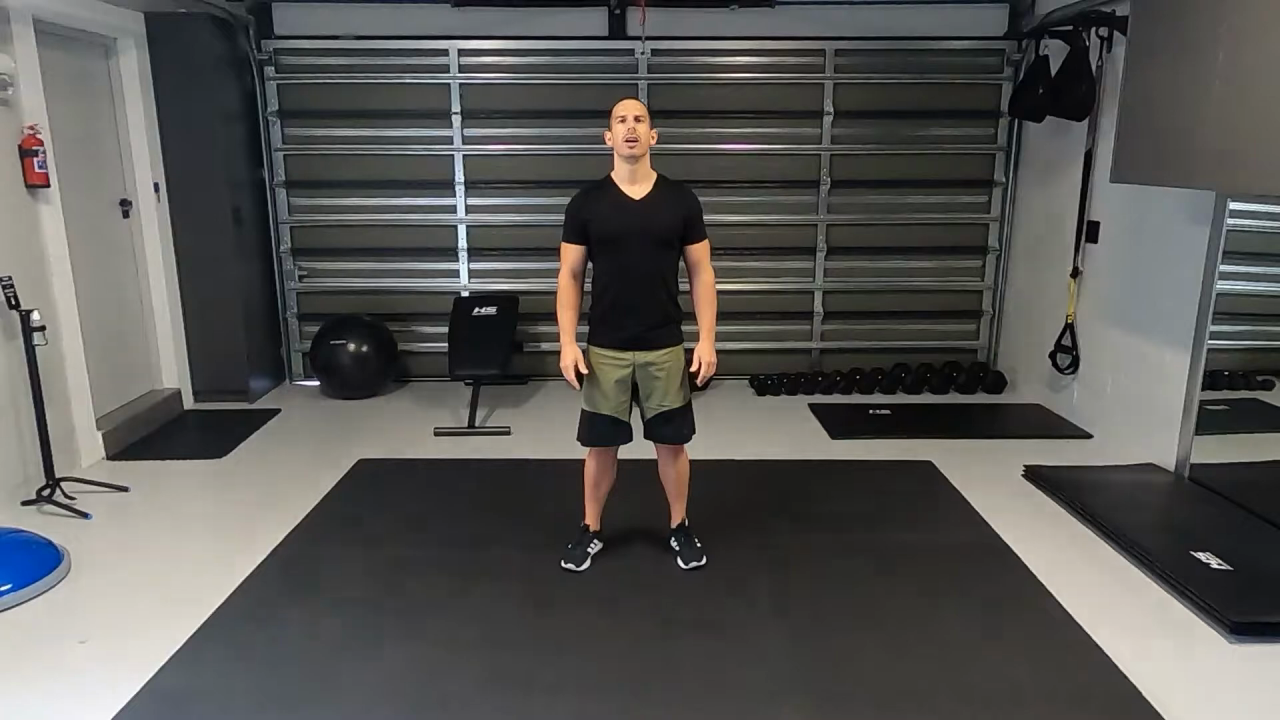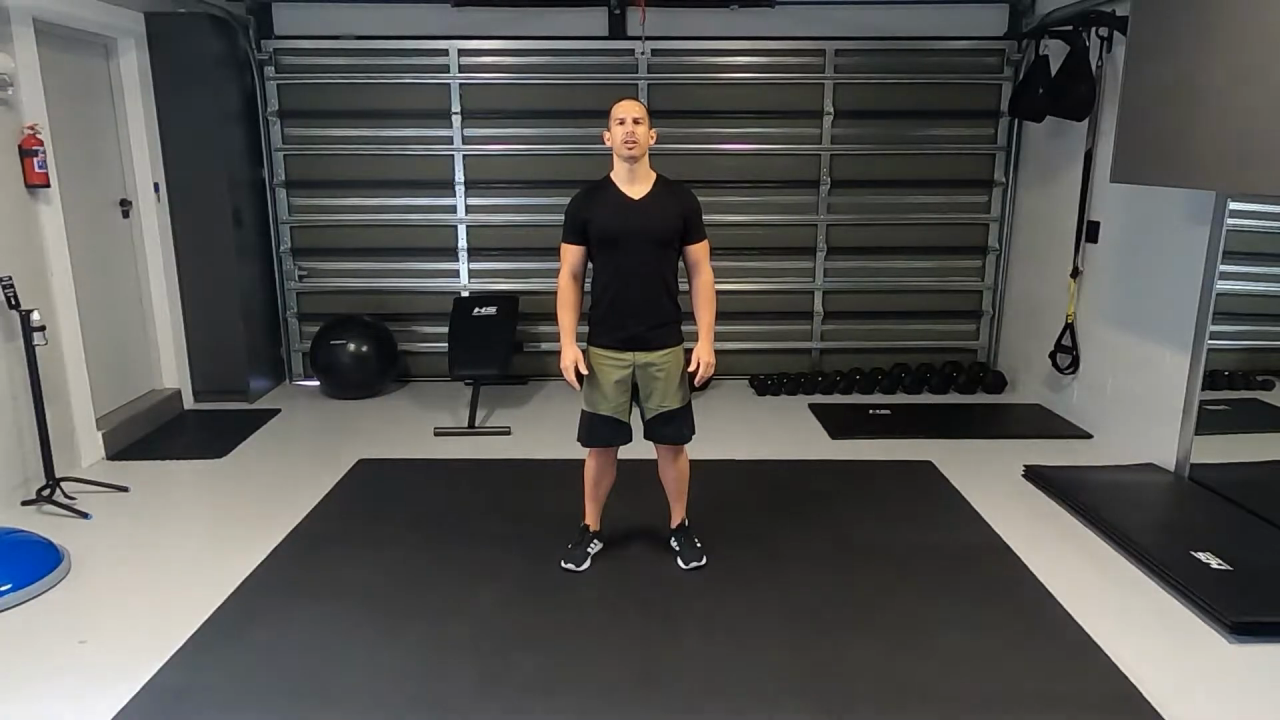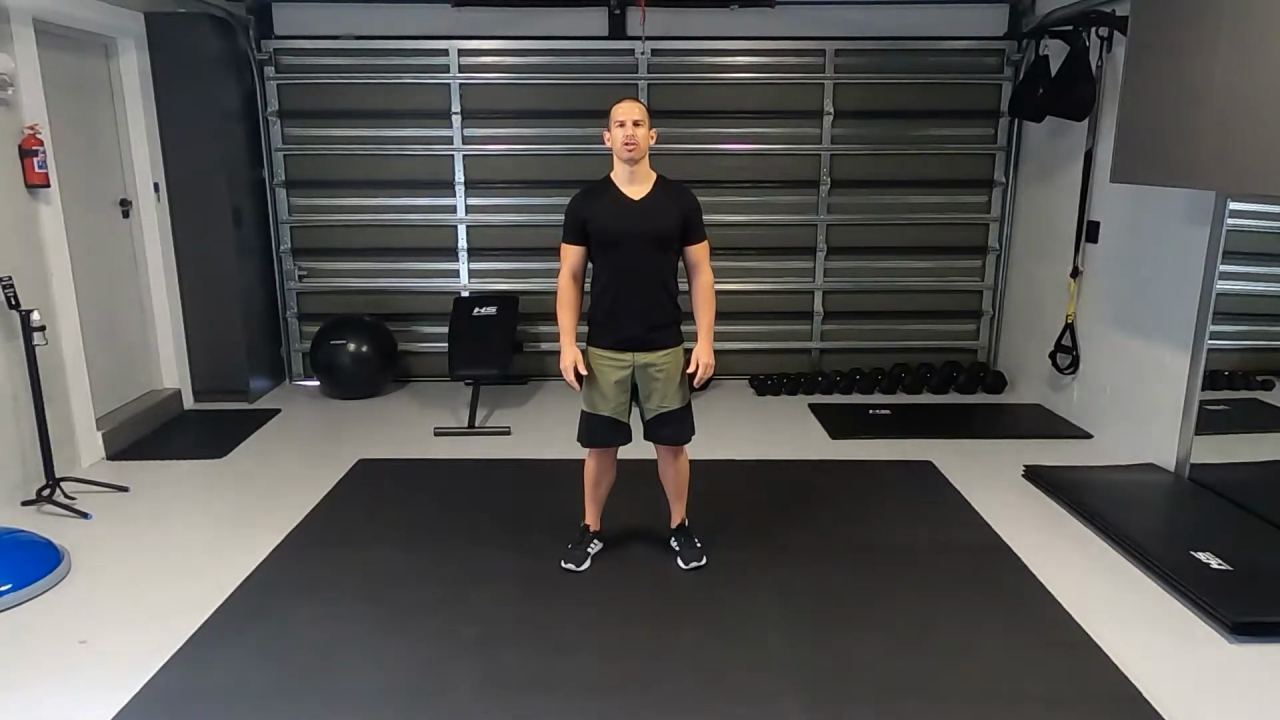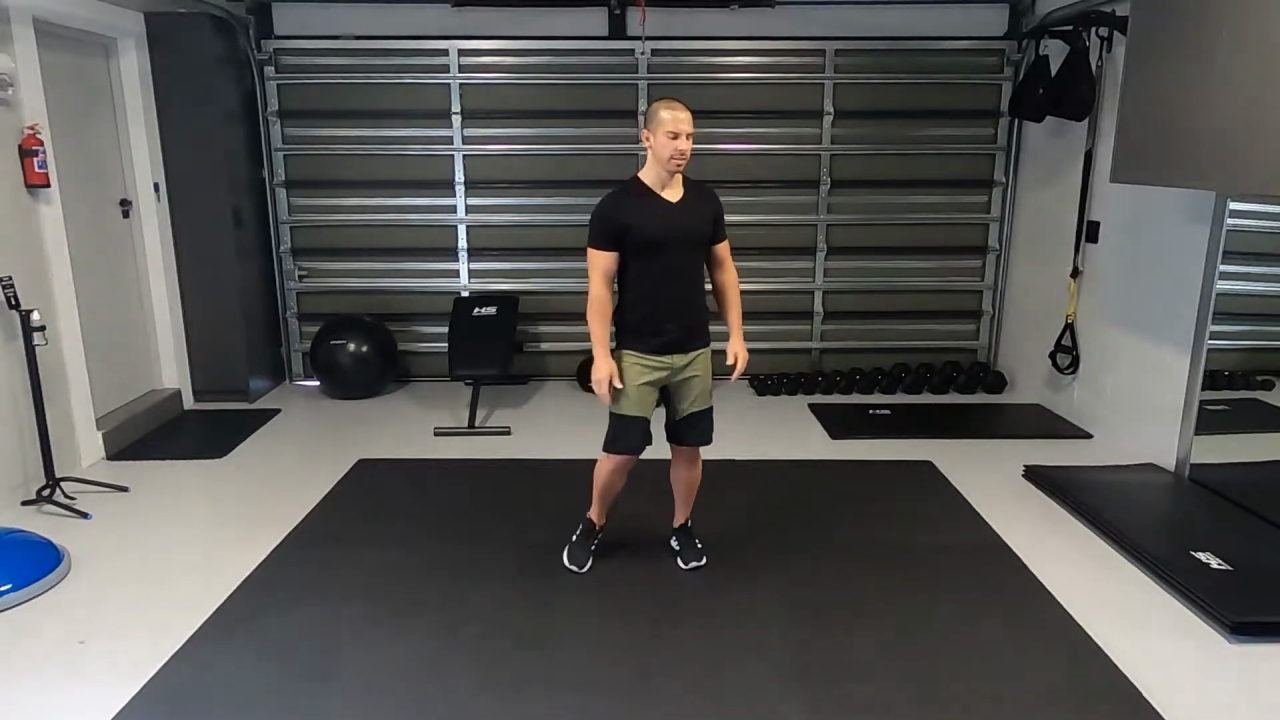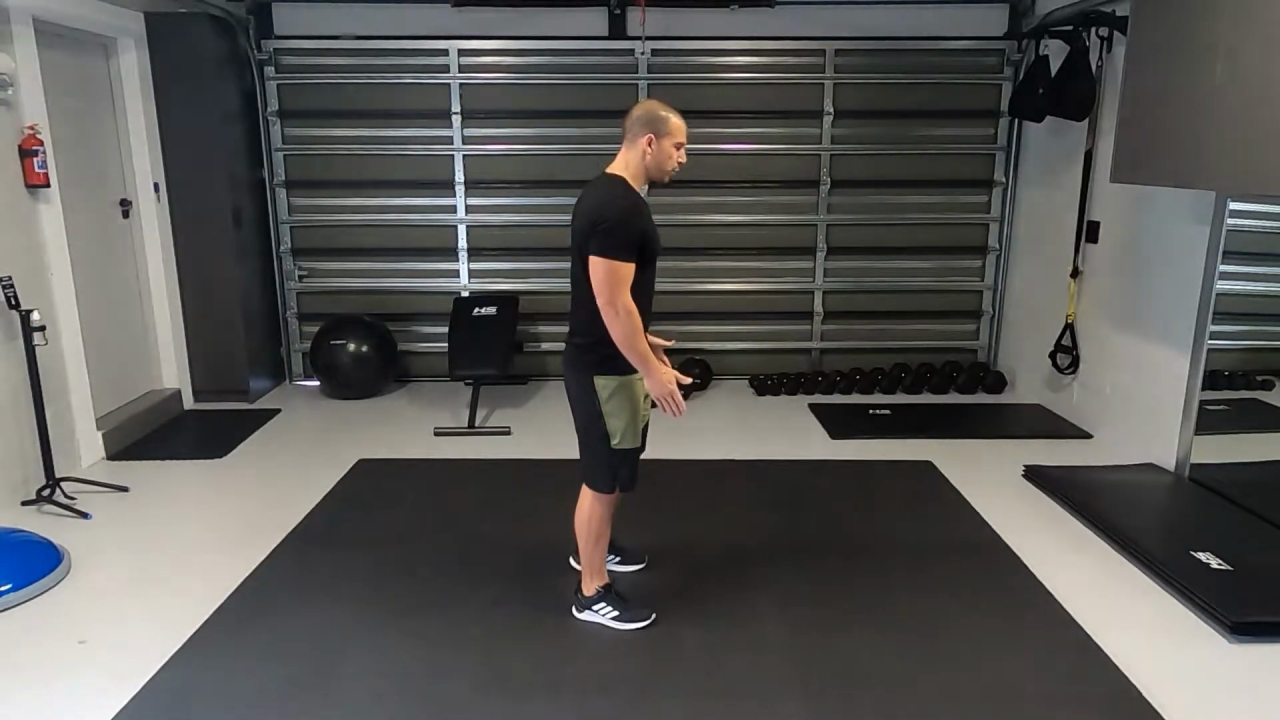
dt=1s
person 1, frame 1
left shoulder: (680, 199)
right shoulder: (587, 202)
left elbow: (701, 271)
right elbow: (570, 275)
left wrist: (707, 339)
right wrist: (567, 342)
left hip: (664, 347)
right hip: (604, 348)
left knee: (671, 442)
right knee: (601, 444)
left ankle: (679, 527)
right ankle: (590, 530)
person 1, frame 2
left shoulder: (679, 199)
right shoulder: (586, 203)
left elbow: (700, 272)
right elbow: (570, 276)
left wrist: (705, 340)
right wrist: (568, 343)
left hip: (665, 348)
right hip: (605, 349)
left knee: (672, 442)
right knee: (601, 444)
left ankle: (679, 527)
right ankle: (590, 530)
person 1, frame 3
left shoulder: (679, 200)
right shoulder: (586, 203)
left elbow: (700, 273)
right elbow: (570, 276)
left wrist: (705, 341)
right wrist: (567, 343)
left hip: (665, 347)
right hip: (605, 349)
left knee: (671, 443)
right knee: (601, 444)
left ankle: (680, 527)
right ankle: (590, 530)
person 1, frame 4
left shoulder: (705, 200)
right shoulder: (617, 206)
left elbow: (723, 269)
right elbow: (600, 284)
left wrist: (736, 335)
right wrist: (601, 354)
left hip: (695, 351)
right hip: (638, 353)
left knee: (688, 448)
right knee: (622, 451)
left ankle: (682, 528)
right ankle: (593, 523)
person 1, frame 5
left shoulder: (610, 194)
right shoulder: (618, 209)
right elbow: (613, 304)
left wrist: (643, 343)
right wrist: (652, 372)
left hip: (614, 358)
right hip: (603, 367)
left knee: (618, 467)
right knee: (606, 478)
left ankle: (593, 548)
right ankle: (592, 592)
